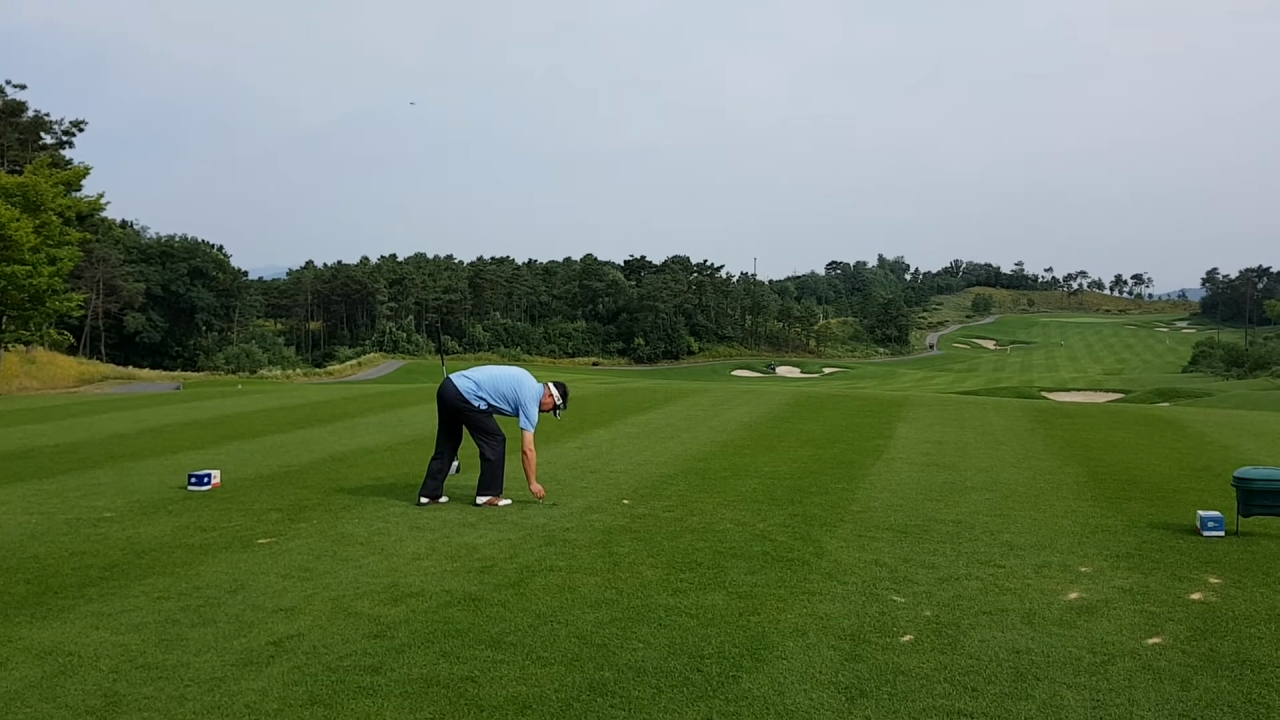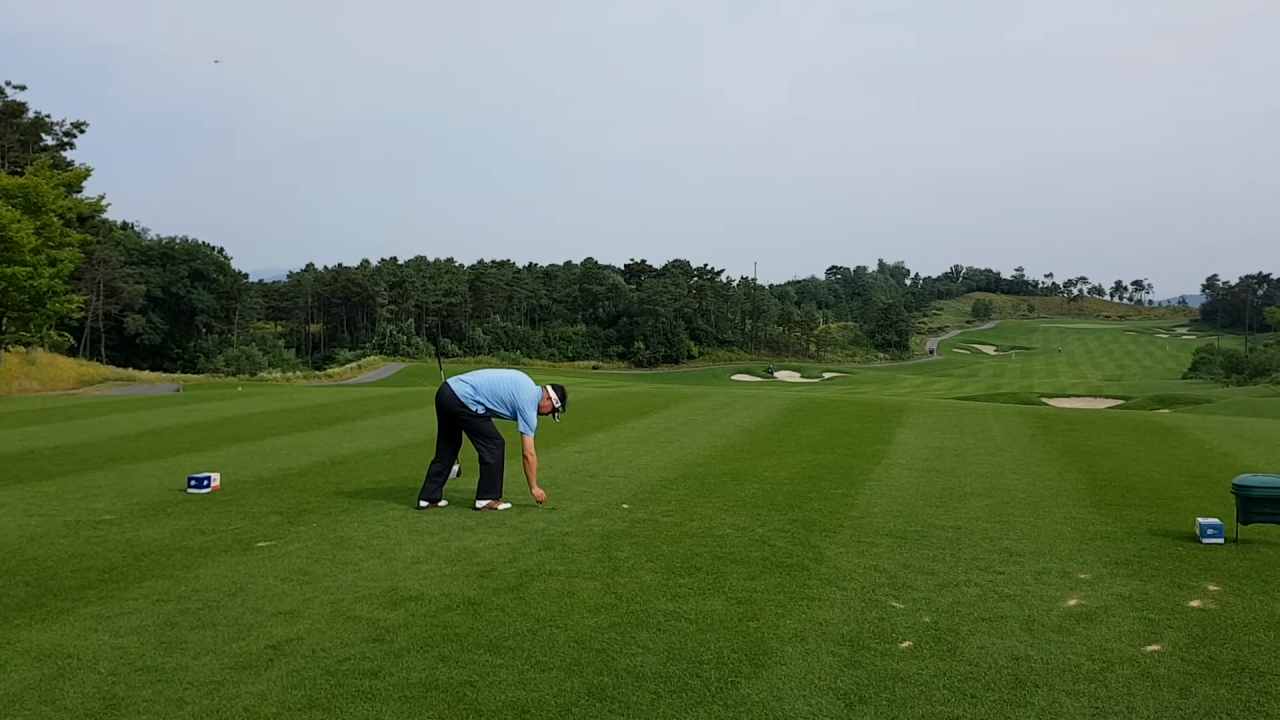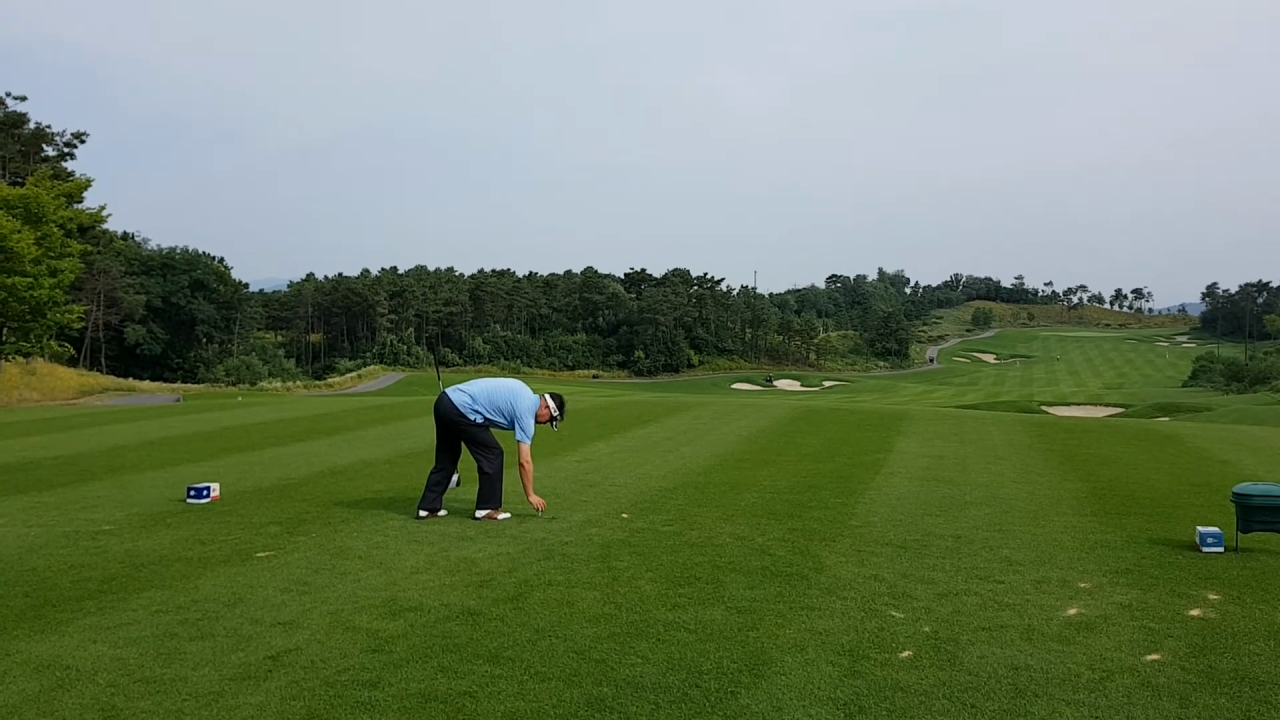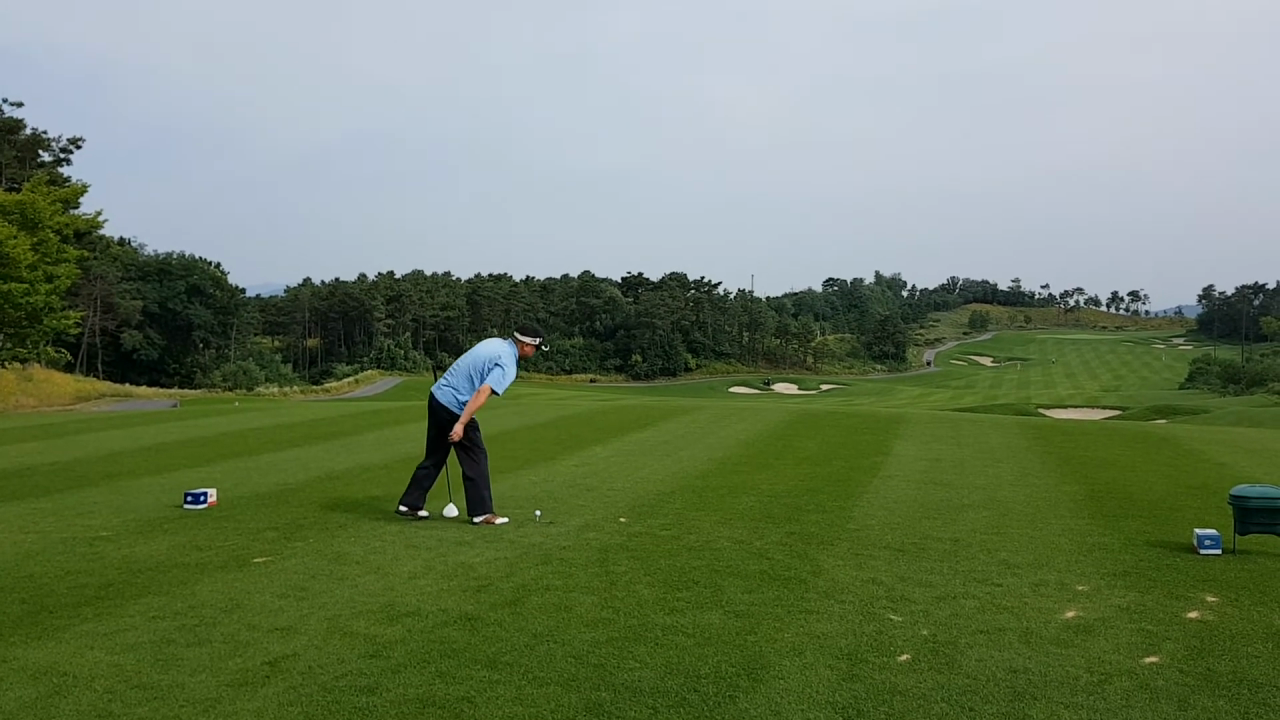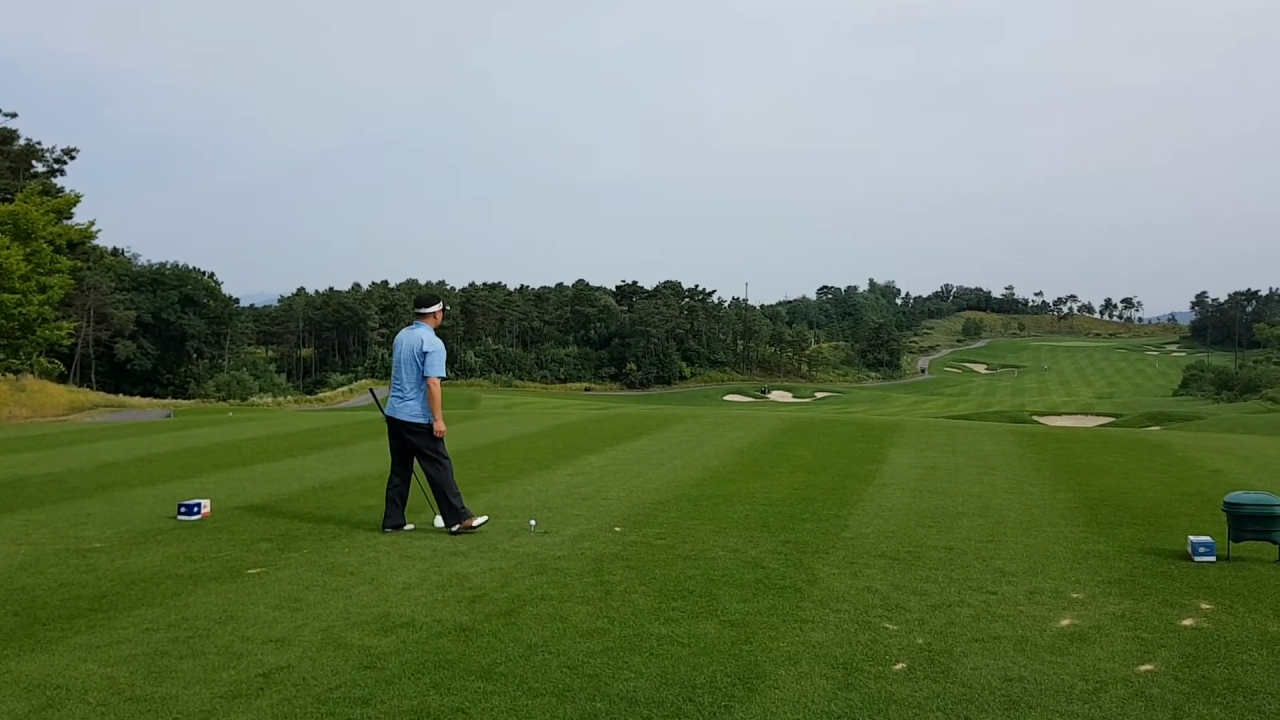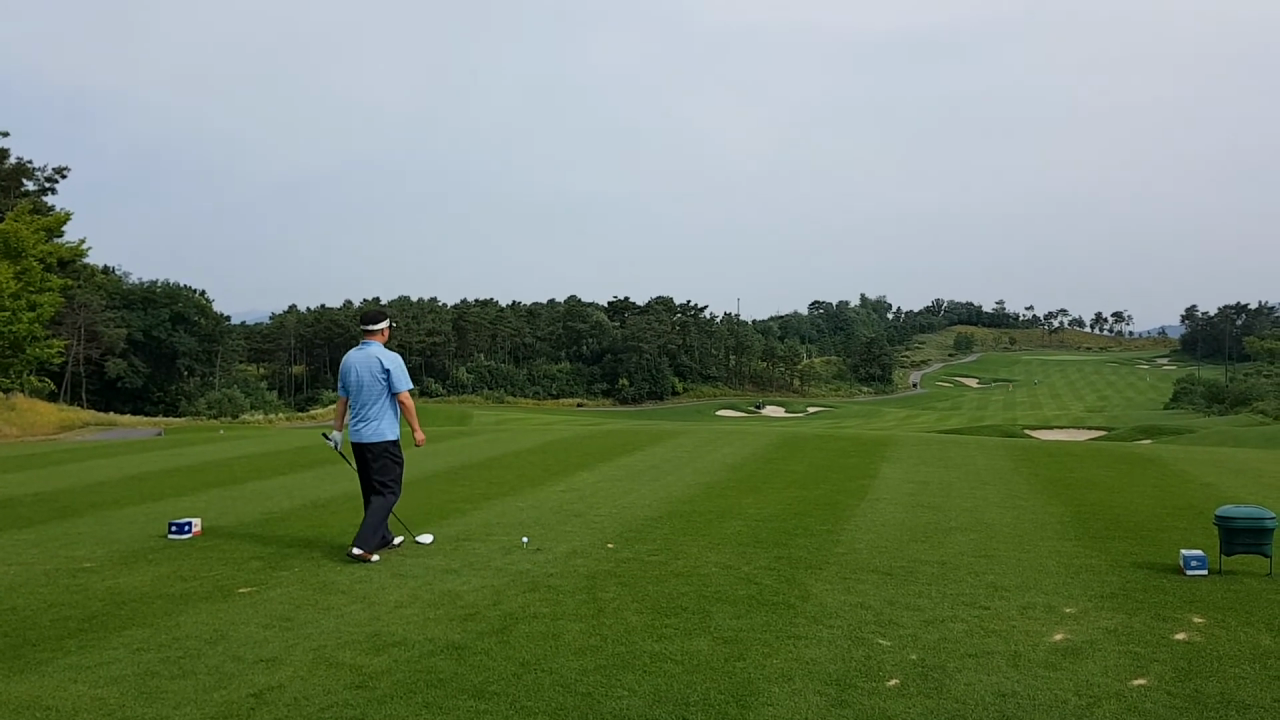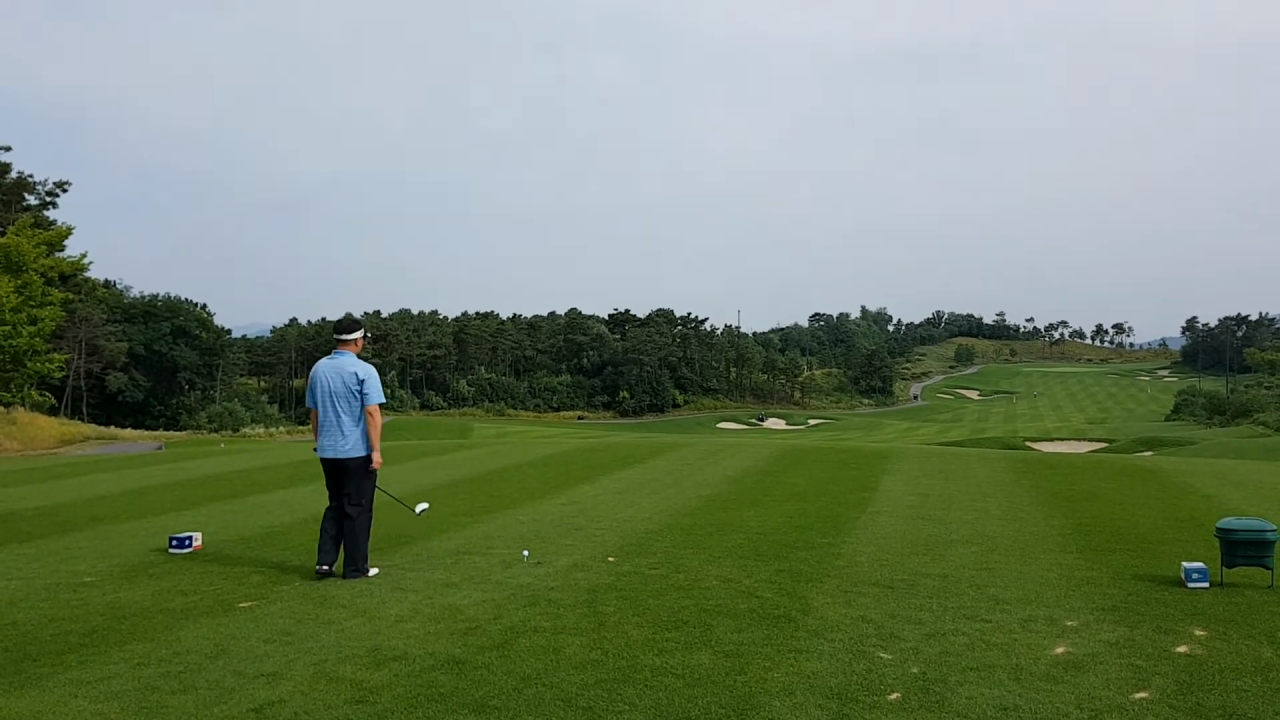
dt=0.5s
person 1, frame 1
left shoulder: (527, 382)
right shoulder: (530, 397)
right elbow: (527, 448)
right wrist: (532, 483)
left hip: (449, 387)
right hip: (465, 395)
left knee: (447, 445)
right knee: (495, 442)
left ankle: (429, 494)
right ankle: (488, 495)
person 1, frame 2
left shoulder: (526, 385)
right shoulder: (528, 401)
right elbow: (528, 453)
right wrist: (534, 487)
left hip: (447, 391)
right hip: (463, 399)
left knee: (447, 448)
right knee: (494, 445)
left ankle: (429, 497)
right ankle: (487, 498)
person 1, frame 3
left shoulder: (524, 392)
right shoulder: (526, 411)
right elbow: (524, 461)
right wrist: (531, 495)
left hip: (445, 400)
right hip: (462, 409)
left knee: (446, 459)
right knee: (492, 455)
left ankle: (428, 507)
right ankle: (487, 508)
person 1, frame 4
left shoulder: (494, 343)
right shoulder: (508, 365)
right elbow: (481, 393)
right wrist: (461, 424)
left hip: (438, 396)
right hip: (453, 406)
left knee: (434, 457)
right knee: (475, 458)
left ankle: (410, 503)
right ankle: (481, 513)
person 1, frame 5
left shoulder: (401, 335)
right shoulder: (432, 342)
right elbow: (432, 384)
right wrist: (438, 419)
left hip: (395, 413)
right hip: (418, 418)
left knee: (400, 470)
right knee: (439, 468)
left ankle: (393, 521)
right ankle: (459, 519)
person 1, frame 6
left shoulder: (348, 358)
right shoulder: (390, 359)
left elbow: (342, 399)
right elbow: (403, 399)
left wrist: (337, 430)
right wrist: (416, 429)
left hip: (357, 436)
right hip: (383, 437)
left knee: (372, 490)
right knee: (387, 491)
left ankle: (380, 538)
right ankle: (362, 543)
person 1, frame 7
left shoulder: (318, 368)
right shoulder: (365, 370)
left elbow: (314, 412)
right elbow: (372, 413)
right wrist: (376, 451)
left hip: (328, 451)
right hip: (356, 452)
left knee: (336, 505)
right knee: (358, 510)
left ankle: (325, 560)
right ankle: (355, 567)
